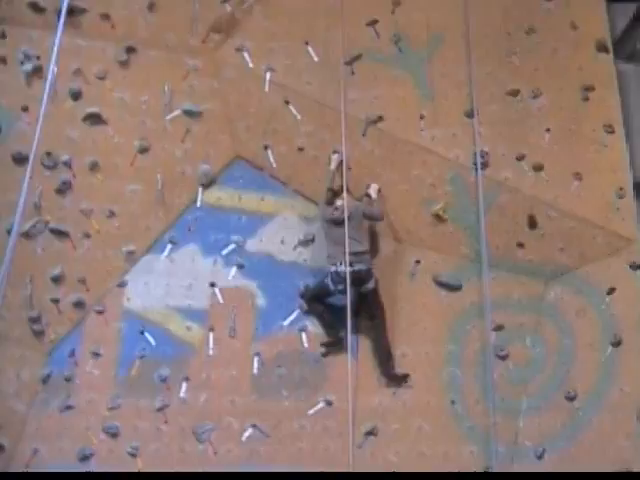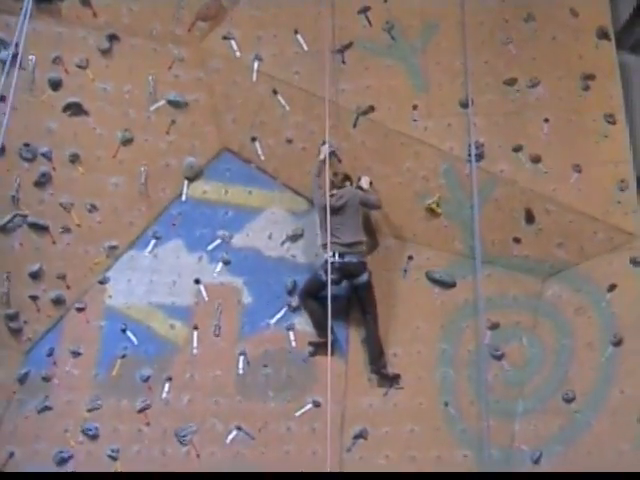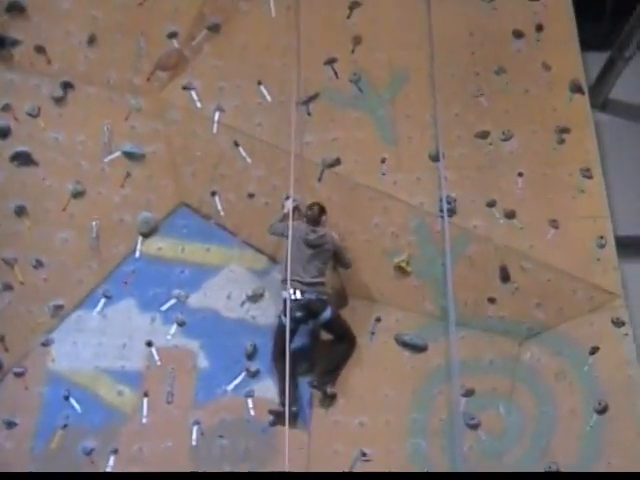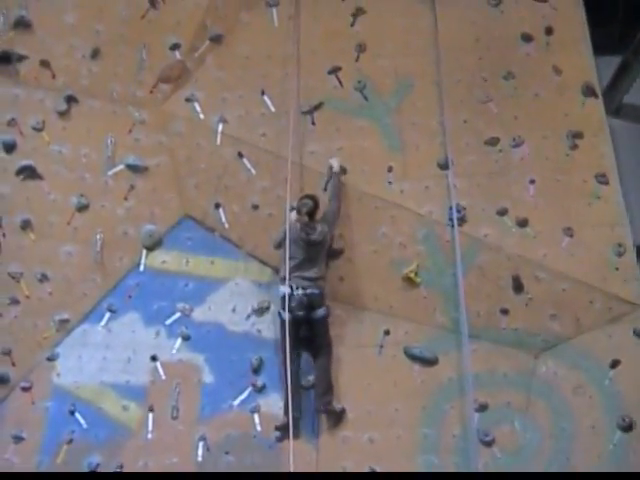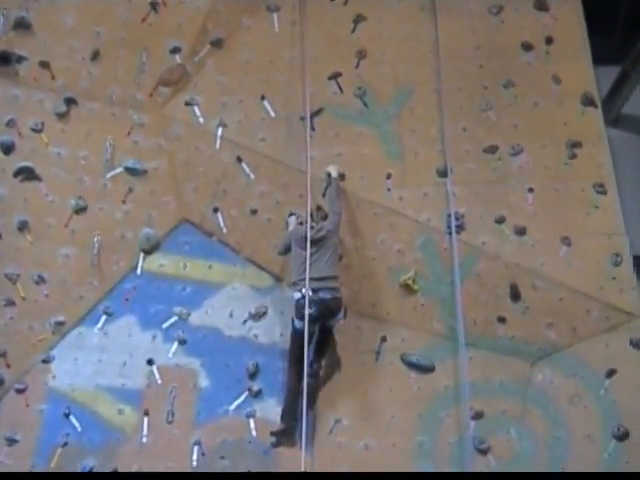
dt=1s
person 1, frame 1
left shoulder: (325, 211)
right shoulder: (356, 207)
left elbow: (329, 190)
right elbow: (379, 215)
left wrist: (332, 167)
right wrist: (373, 196)
left hip: (338, 273)
right hip: (362, 271)
left knee: (309, 297)
right knee: (377, 320)
left ankle: (336, 336)
right ankle: (388, 371)
person 1, frame 2
left shoulder: (320, 198)
right shoulder: (355, 195)
left elbow: (317, 178)
right elbow: (376, 203)
left wrist: (322, 158)
right wrist: (366, 187)
left hip: (332, 262)
right hip: (356, 262)
left knee: (306, 294)
right knee: (369, 316)
left ankle: (325, 337)
right ankle: (380, 369)
person 1, frame 3
left shoulder: (295, 228)
right shoulder: (330, 240)
left elbow: (272, 228)
right elbow: (346, 264)
left wrist: (286, 212)
left hip: (293, 300)
right hip: (317, 301)
left knee: (279, 355)
right knee: (347, 340)
left ankle: (287, 405)
right ankle: (324, 380)
person 1, frame 4
left shoulder: (291, 229)
right shoulder: (325, 229)
left elbow: (276, 244)
right elbow: (335, 201)
right wrist: (336, 172)
left hip: (291, 296)
right hip: (315, 296)
left knee: (291, 356)
right knee: (323, 353)
left ankle: (292, 416)
right ankle: (325, 403)
person 1, frame 5
left shoulder: (296, 233)
right shoulder: (331, 228)
left elbow: (281, 250)
right elbow: (335, 204)
right wrist: (334, 177)
left hip: (305, 300)
right hip: (332, 299)
left knee: (295, 365)
right knee: (326, 333)
left ankle: (289, 426)
right ankle: (316, 371)
